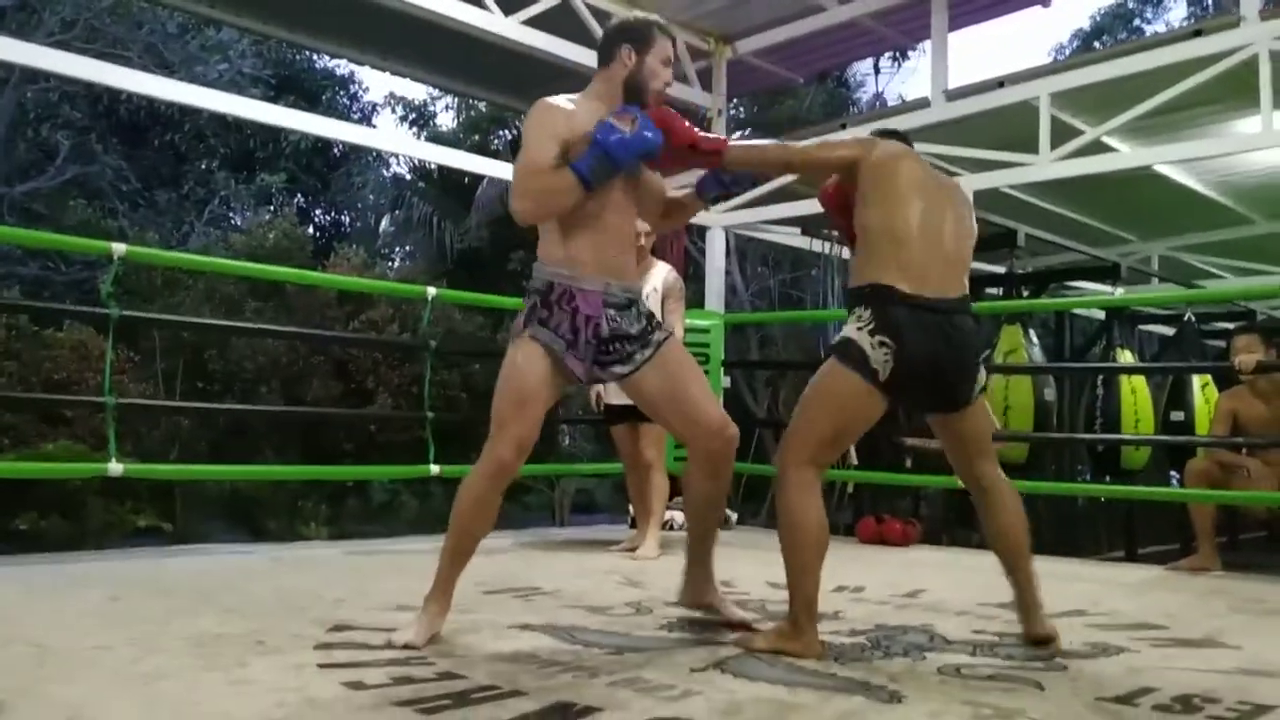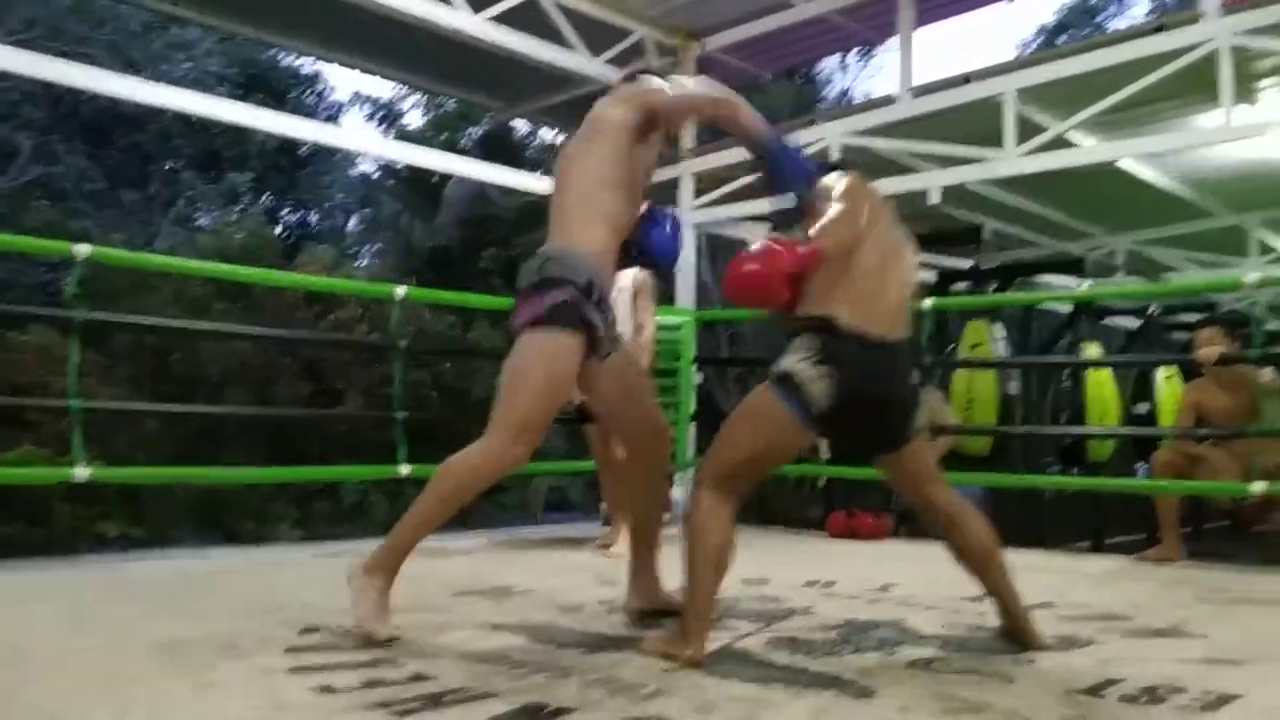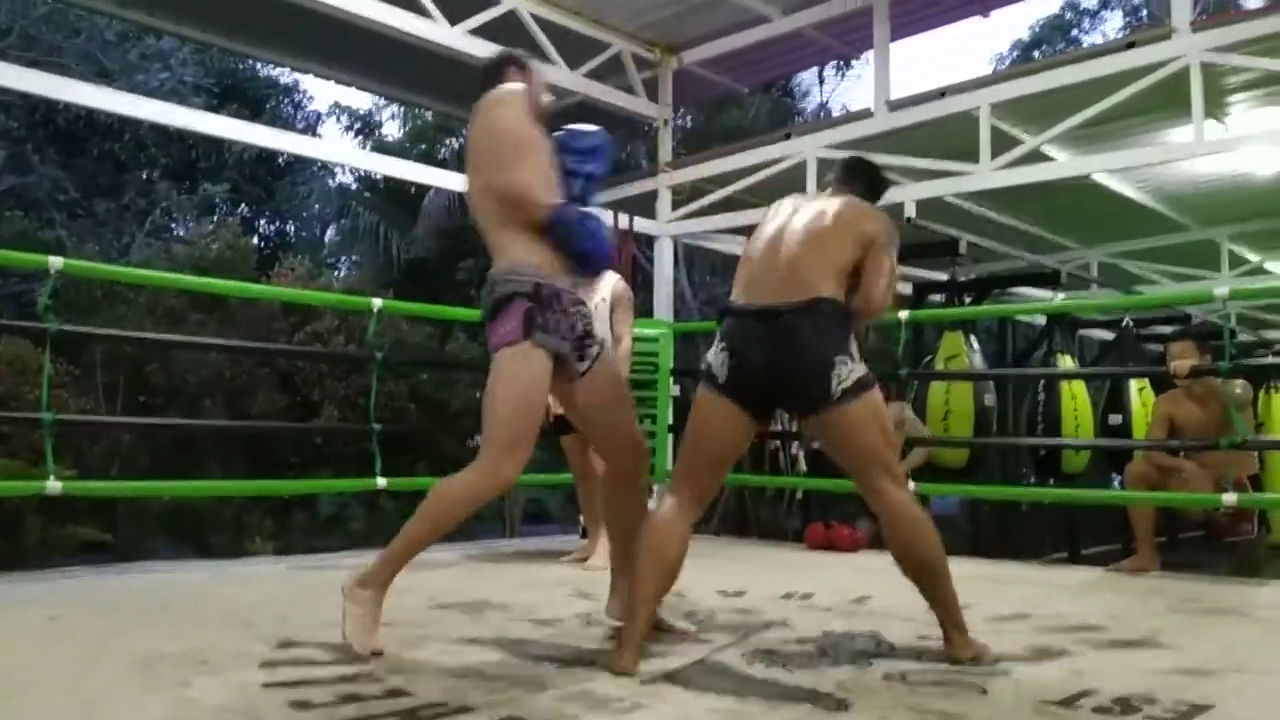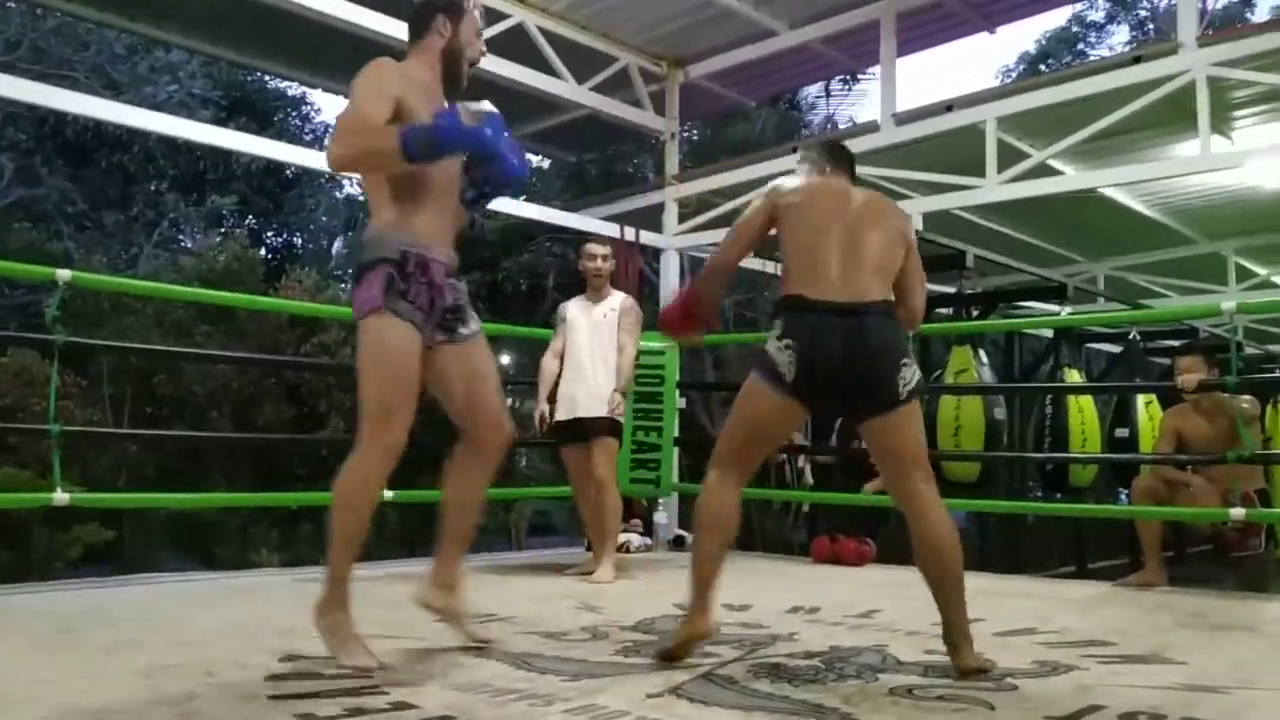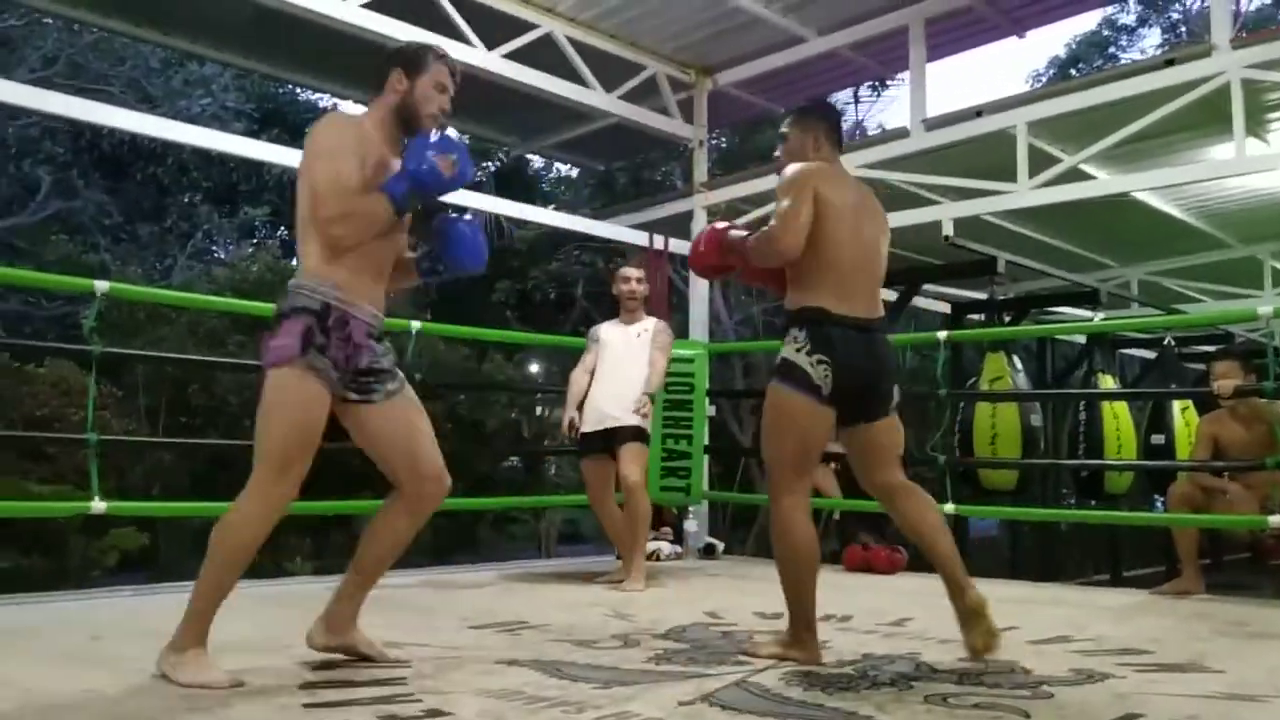
dt=0.3s
person 1, frame 1
left shoulder: (634, 127)
right shoulder: (555, 115)
left elbow: (665, 215)
right elbow: (525, 204)
left wrist: (709, 188)
right wrist: (598, 162)
left hip: (628, 313)
right hip: (559, 305)
left knee: (717, 437)
right knee: (503, 455)
left ankle: (699, 581)
right ankle: (437, 601)
person 1, frame 2
left shoulder: (614, 147)
right shoulder: (628, 104)
right elbow: (708, 96)
left wrist: (646, 232)
left hip: (587, 298)
right hip: (565, 290)
left knee: (652, 440)
right knee: (507, 445)
left ankle: (644, 586)
right ankle: (380, 567)
person 1, frame 3
left shoulder: (525, 147)
right shoulder: (503, 101)
right elbow: (505, 180)
left wrist: (574, 198)
right wrist: (572, 224)
left hip: (564, 310)
right hip: (530, 303)
left knee: (629, 452)
right knee: (499, 467)
left ankle: (628, 593)
right ankle: (371, 584)
person 1, frame 4
left shoulder: (451, 105)
right shoulder: (388, 75)
right elbow: (344, 148)
left wrist: (485, 180)
right wrist: (436, 138)
left hip: (443, 284)
right hip: (398, 273)
left knee: (491, 433)
right knee: (383, 442)
left ankle: (445, 581)
right ankle: (333, 605)
person 1, frame 5
left shoulder: (399, 161)
right shoulder: (340, 132)
right elbow: (340, 232)
left wrist: (435, 255)
right wrist: (414, 186)
left hip: (367, 344)
right hip: (316, 327)
left knee: (429, 484)
right knee: (272, 492)
left ankle: (338, 621)
right ankle: (185, 643)
person 2, frame 1
left shoulder: (872, 153)
right shoulder: (956, 197)
left elbow: (789, 156)
left wrist: (700, 144)
left hip: (887, 326)
right hip: (957, 331)
left knee: (796, 464)
right knee: (983, 473)
left ankle: (800, 628)
right ankle: (1031, 612)
person 2, frame 2
left shoulder: (847, 190)
right shoulder: (903, 249)
left elbow: (828, 241)
left wrist: (782, 264)
right wrist: (793, 289)
left hip: (825, 362)
right hip: (887, 375)
left knee: (714, 486)
right knee: (938, 498)
left ankle: (689, 633)
right ankle: (1017, 620)
person 2, frame 3
left shoulder: (785, 207)
right shoulder: (873, 223)
right elbow: (873, 304)
left hip: (741, 338)
right hip: (815, 337)
left knee: (683, 497)
right knee: (889, 490)
left ankle: (629, 641)
right ankle: (956, 636)
person 2, frame 4
left shoulder: (786, 191)
right shoulder: (893, 215)
left elbow: (723, 260)
right elbow: (913, 312)
left wrist: (695, 306)
left hip: (803, 336)
right hip: (879, 339)
left knee: (726, 472)
right knee: (918, 493)
left ankle: (698, 612)
right ankle: (960, 643)
person 2, frame 5
left shoulder: (804, 177)
right shoulder: (871, 205)
left elbow: (784, 246)
left wrist: (731, 246)
right wrist: (764, 271)
left hip: (816, 343)
right hip: (873, 347)
left knee: (787, 491)
right knee: (891, 483)
left ankle: (801, 637)
right ankle: (965, 597)
person 3, frame 1
left shoulder: (667, 277)
left elbow: (676, 333)
right wrist: (596, 377)
right hip: (616, 386)
left knee: (651, 460)
right knee: (631, 462)
left ankle: (653, 534)
right ankle: (640, 529)
person 3, frame 2
left shoulder: (638, 277)
left elbow: (646, 330)
left knee: (624, 458)
right knee: (603, 460)
left ankle: (626, 534)
right ankle: (614, 528)
person 3, frame 3
left shoulder: (616, 287)
left elbow: (623, 341)
left knee: (601, 471)
right knee: (581, 473)
left ankle: (604, 546)
right ankle: (591, 540)
person 3, frame 4
left shoulder: (625, 305)
right shoulder: (566, 309)
left elbow: (628, 351)
right elbow: (553, 354)
left wrist: (621, 389)
right wrist: (542, 399)
left hip: (603, 407)
right hip: (568, 407)
left knee: (603, 478)
right knee: (581, 483)
left ankle: (608, 559)
right ankle: (597, 553)
person 3, frame 5
left shoulder: (658, 329)
right shoulder: (599, 331)
left elbow: (658, 366)
right elbow: (583, 370)
left wrist: (648, 395)
right wrist: (571, 408)
left hip: (630, 415)
right hip: (594, 419)
left knee: (632, 481)
right knee: (599, 496)
left ankle: (638, 567)
right ankle: (628, 562)
person 4, frame 1
right shoulder: (1230, 400)
right elbow: (1212, 448)
right wrist: (1246, 462)
right hip: (1257, 479)
right knee: (1197, 467)
right ankle: (1207, 553)
person 4, frame 2
right shoulder: (1195, 391)
right elbow: (1178, 439)
left wrist: (1225, 362)
right wrist: (1211, 454)
right hip: (1223, 470)
right knee: (1163, 458)
right ankle: (1172, 543)
person 4, frame 3
left shoulder: (1235, 390)
right shoulder: (1166, 403)
left elbow: (1239, 399)
right elbow: (1150, 451)
left wrist: (1199, 375)
right wrist: (1184, 465)
left hip: (1240, 485)
right hip: (1197, 481)
right knee: (1136, 469)
right ankle: (1146, 554)
person 4, frame 4
left shoulder: (1244, 405)
right shoulder: (1174, 418)
left elbow: (1247, 414)
right elbow: (1157, 465)
left wrist: (1206, 390)
right wrist: (1191, 480)
left hip: (1247, 498)
right hip: (1205, 495)
right knee: (1143, 484)
right ankle: (1154, 569)
person 4, frame 5
right shoulder: (1211, 424)
right elbow: (1194, 471)
left wrist: (1241, 394)
right wrist: (1228, 487)
right hip: (1239, 501)
right knee: (1180, 491)
right ankle: (1191, 577)
